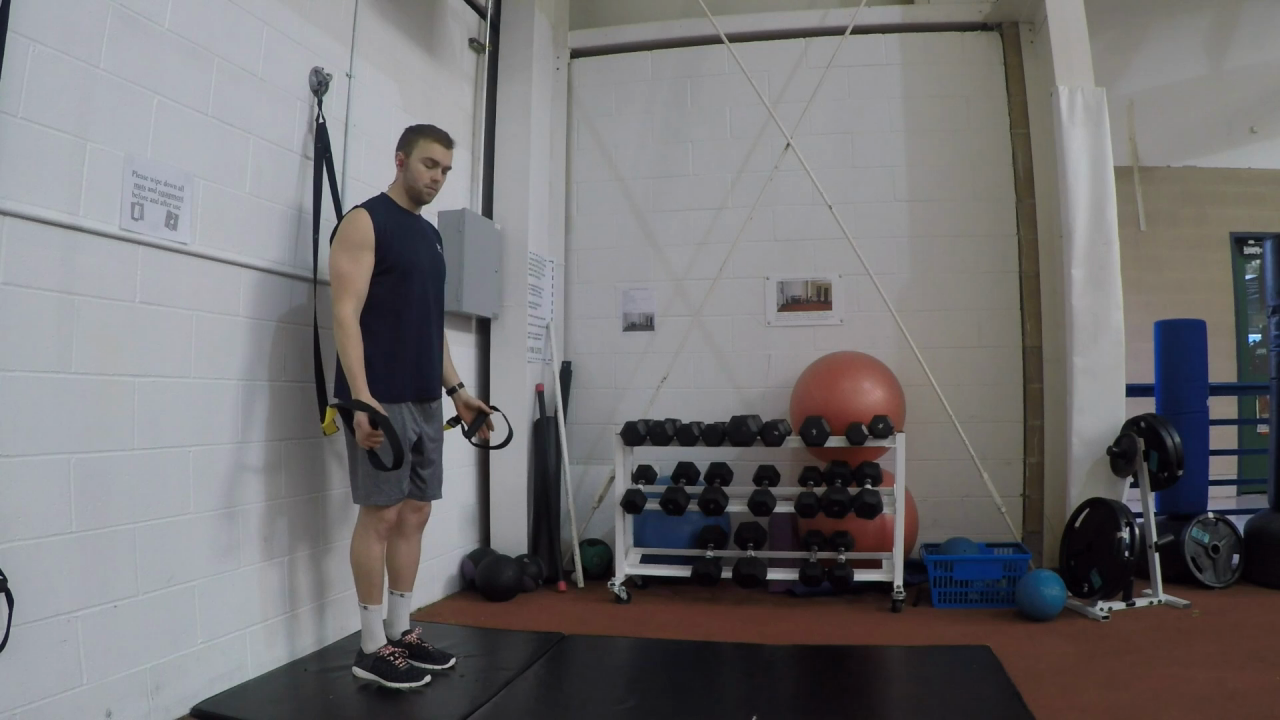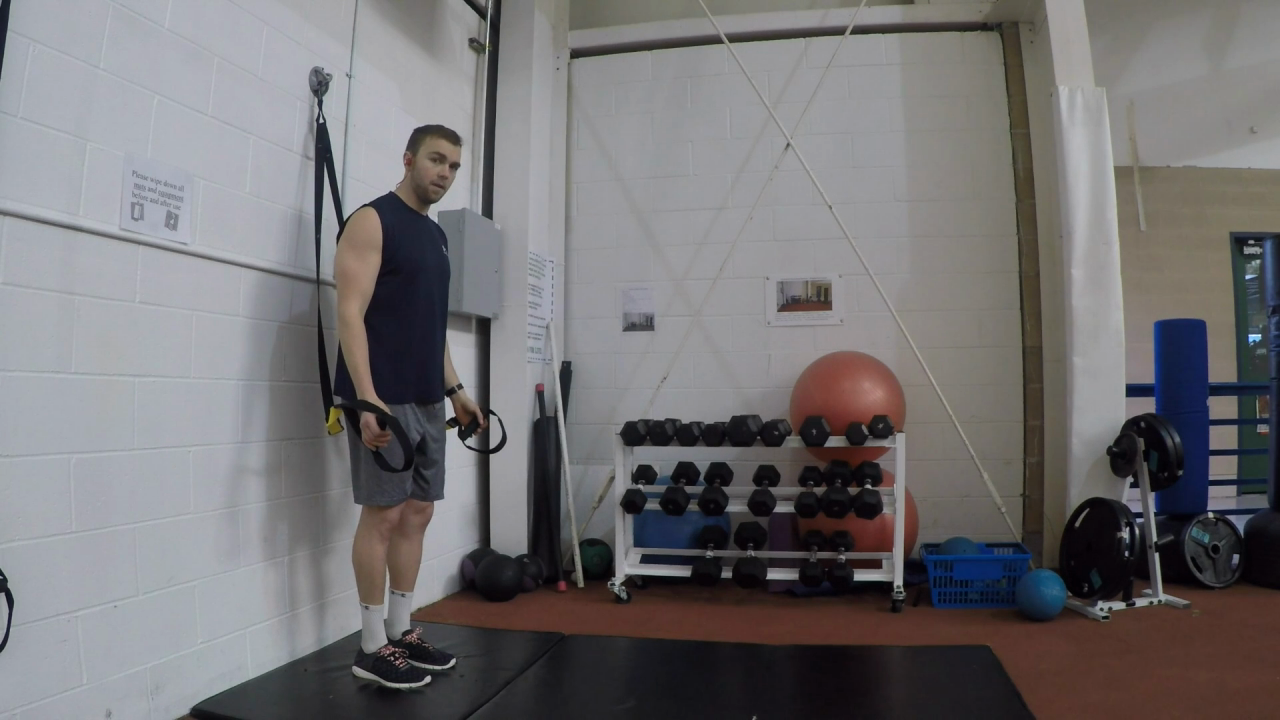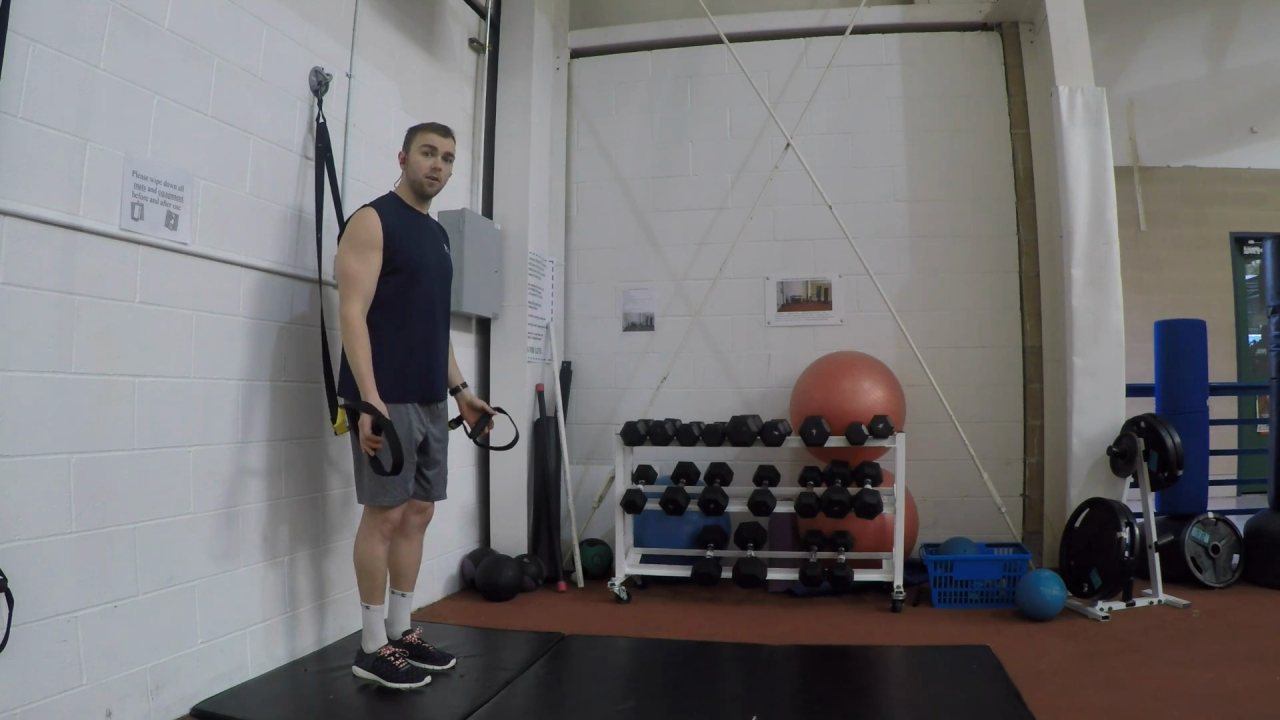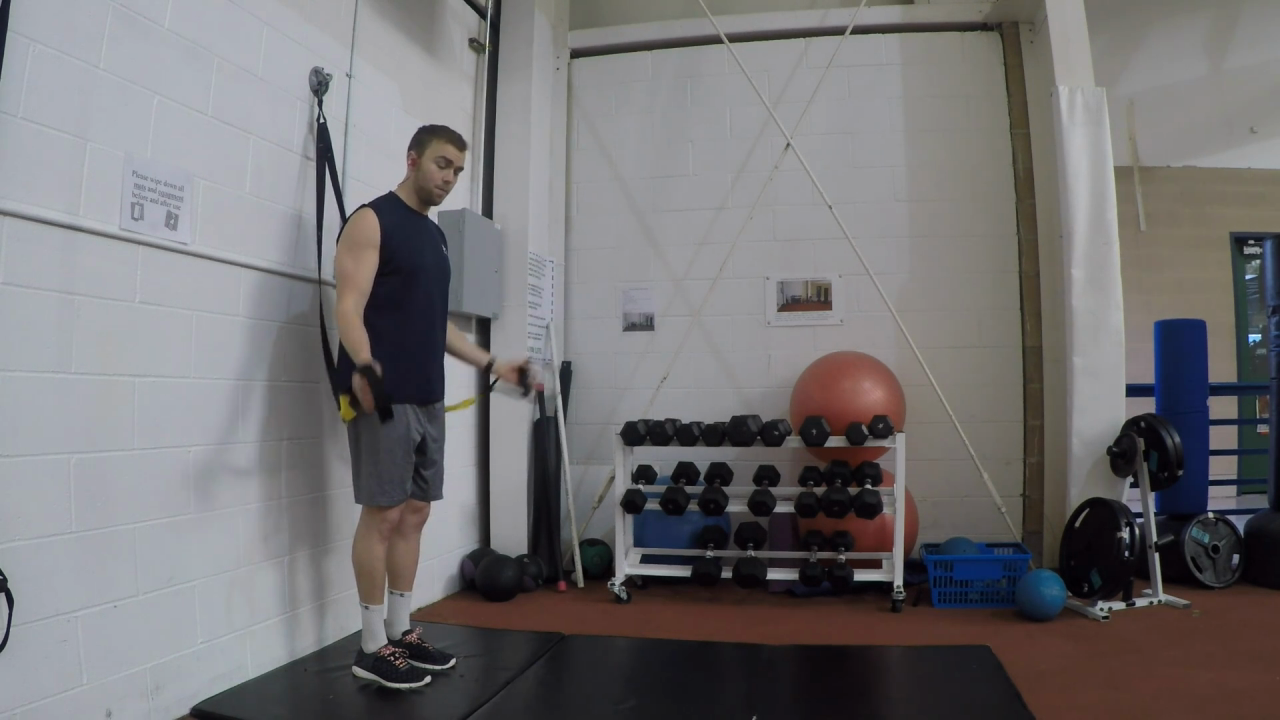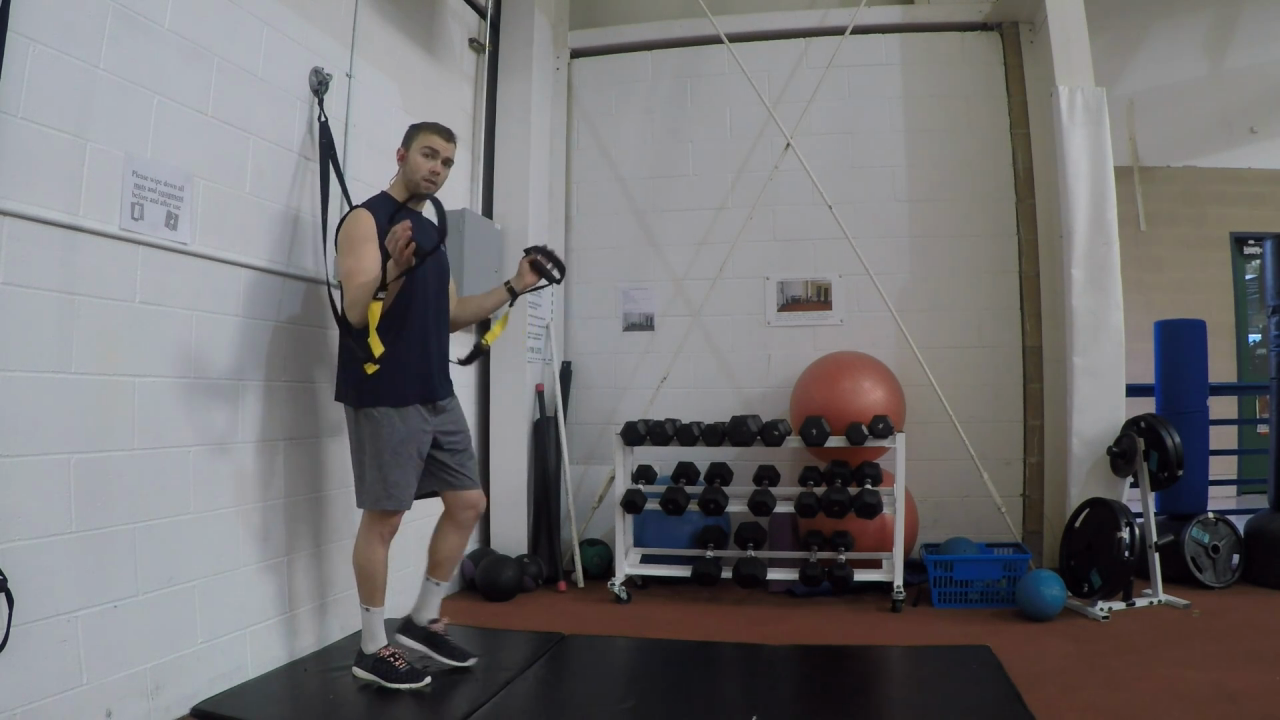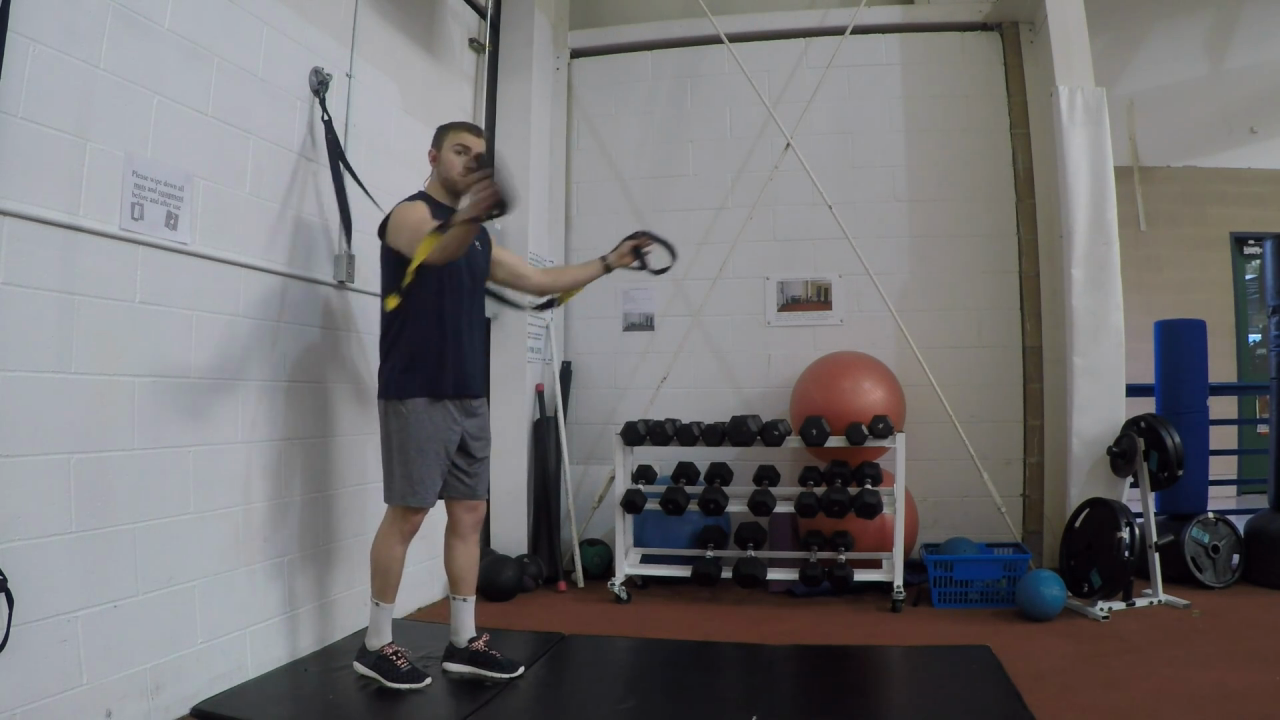
dt=0.7s
person 1, frame 1
left shoulder: (429, 234)
right shoulder: (365, 221)
right elbow: (345, 314)
left wrist: (456, 388)
right wrist: (361, 397)
left hip: (423, 399)
right hip: (381, 399)
left knee: (414, 512)
right knee: (381, 514)
left ankle: (400, 630)
right ankle: (372, 647)
person 1, frame 2
left shoulder: (435, 234)
right shoulder: (373, 221)
right elbow: (350, 313)
left wrist: (455, 389)
right wrist: (367, 398)
left hip: (428, 399)
right hip: (384, 399)
left knee: (417, 512)
right knee: (383, 514)
left ankle: (401, 630)
right ankle: (373, 647)
person 1, frame 3
left shoulder: (437, 234)
right shoulder: (373, 220)
right elbow: (353, 313)
left wrist: (459, 388)
right wrist: (369, 398)
left hip: (430, 400)
right hip: (386, 399)
left knee: (418, 513)
right knee: (384, 514)
left ankle: (401, 631)
right ankle: (372, 646)
person 1, frame 4
left shoulder: (435, 235)
right shoulder: (372, 221)
right elbow: (348, 308)
left wrist: (489, 361)
right wrist: (363, 367)
left hip: (426, 397)
right hip: (384, 396)
left knee: (414, 513)
right knee: (382, 514)
left ankle: (400, 630)
right ankle: (372, 646)
person 1, frame 5
left shoulder: (432, 232)
right shoulder: (366, 219)
right elbow: (357, 310)
left wrist: (512, 288)
right wrist: (394, 269)
left hip: (436, 395)
right hip: (384, 397)
left knee: (469, 503)
right knee: (383, 517)
left ankle: (424, 620)
right ankle: (373, 647)
person 1, frame 6
left shoulder: (474, 235)
right shoulder: (410, 213)
left elbow: (537, 282)
right elbow: (437, 249)
left wrist: (608, 262)
right wrist: (475, 211)
left hip: (467, 395)
right hip: (417, 394)
left knee: (469, 515)
right knee: (406, 514)
left ankle: (463, 641)
right ankle: (376, 644)
